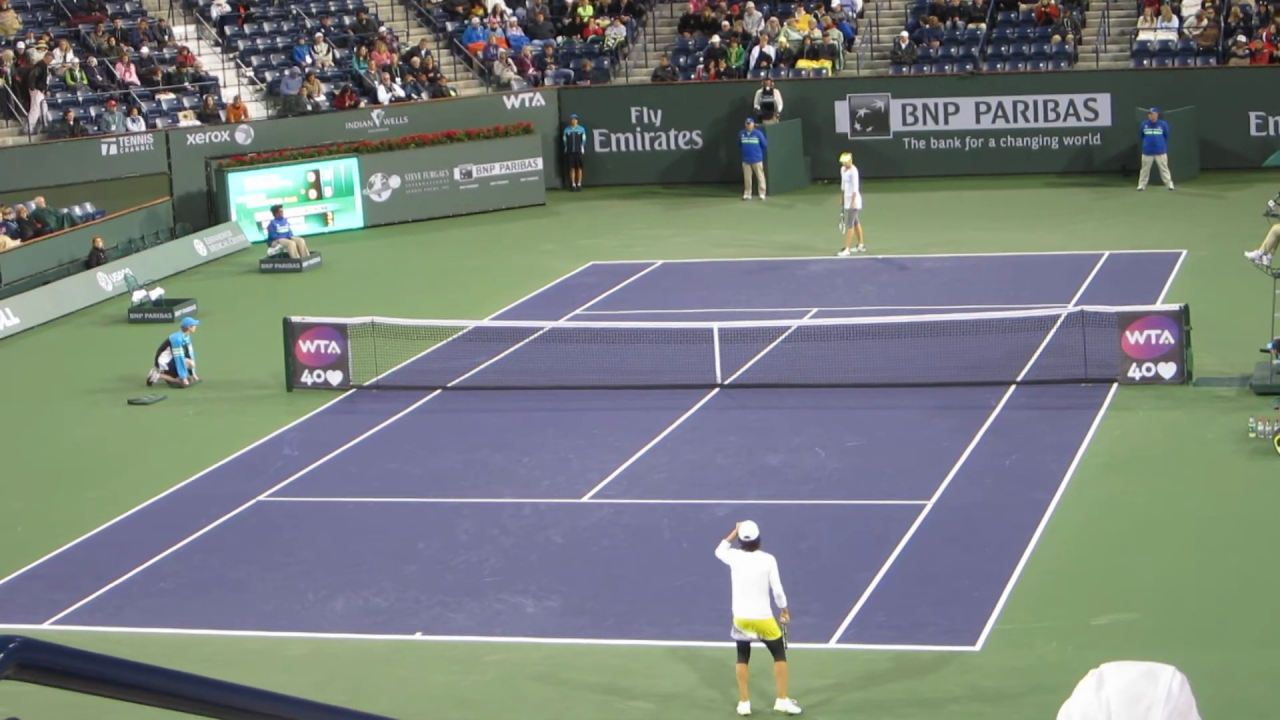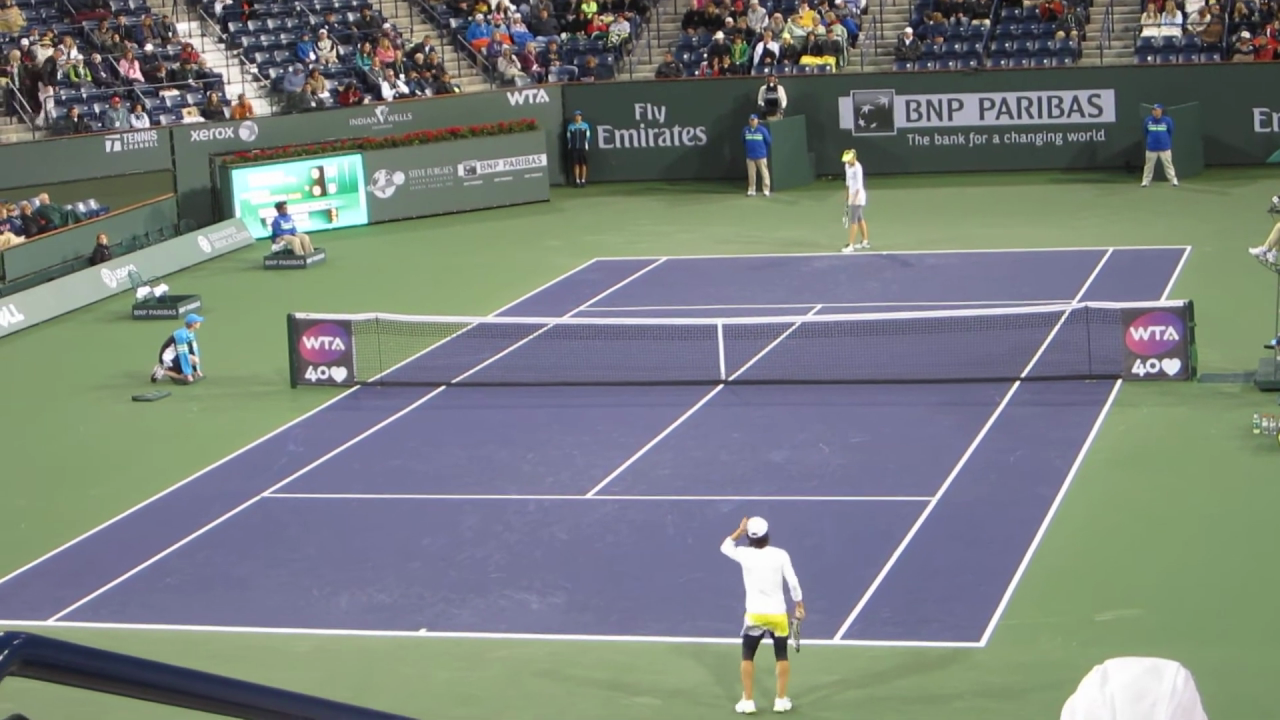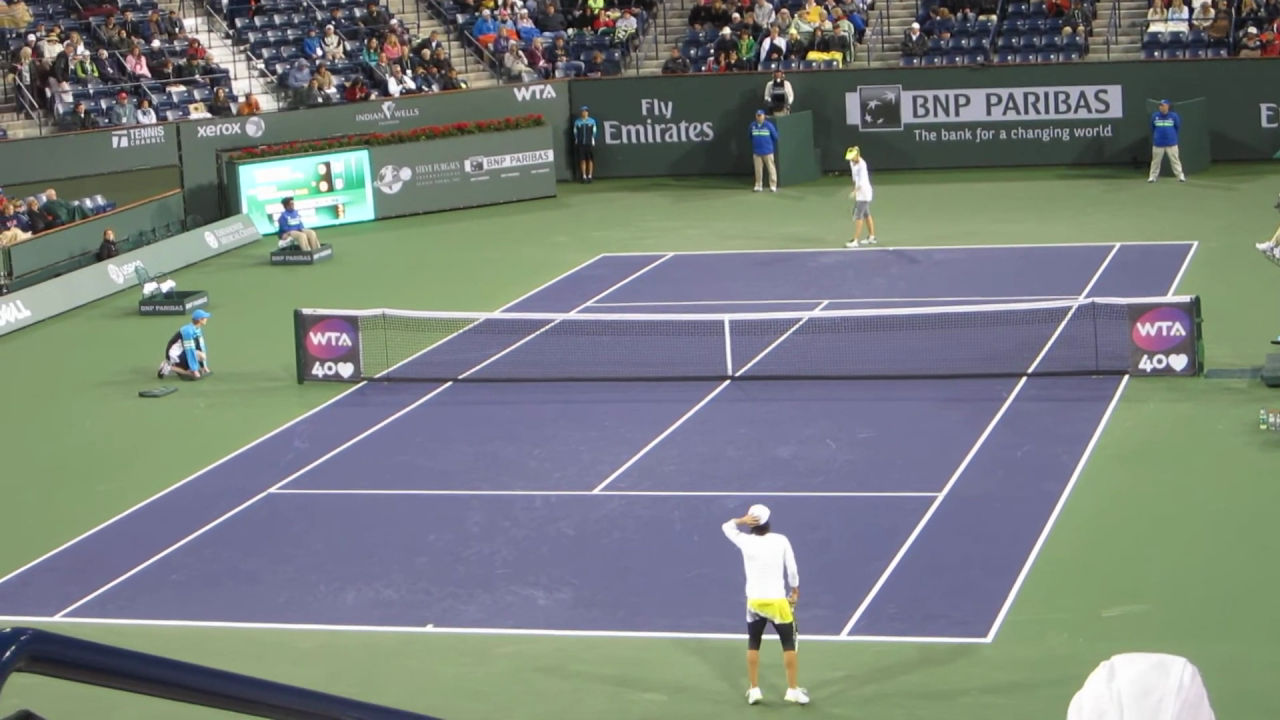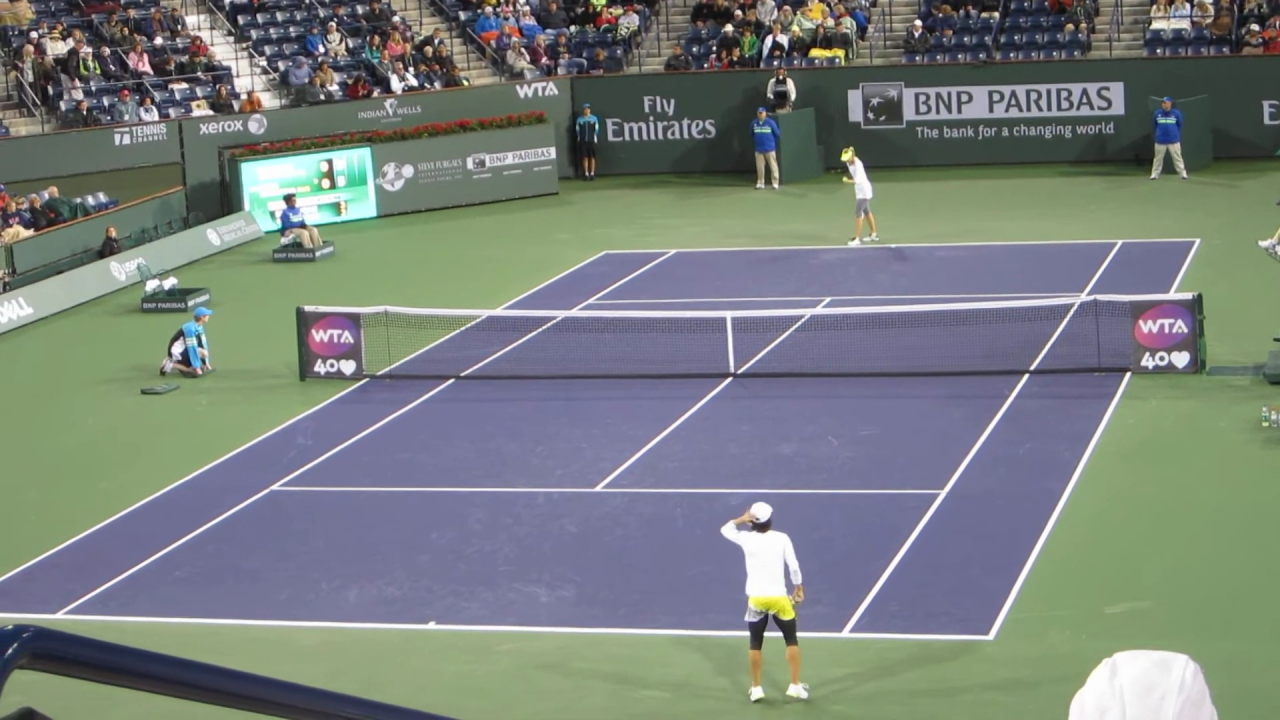
dt=0.3s
person 1, frame 1
left shoulder: (734, 557)
right shoulder: (768, 560)
left elbow: (719, 551)
right elbow: (778, 590)
left wrist: (735, 533)
right wrist: (785, 612)
left hip: (741, 618)
right hip: (763, 619)
left knee: (742, 657)
right knee: (779, 655)
left ankle: (744, 703)
right ankle: (783, 700)
person 1, frame 2
left shoulder: (744, 554)
right shoulder: (780, 555)
left elbow: (725, 547)
right elbow: (793, 583)
left wrist: (739, 531)
right wrist: (799, 605)
left hip: (754, 614)
right hip: (777, 615)
left knee: (747, 655)
right knee: (781, 655)
left ankle: (747, 701)
right ankle: (781, 699)
person 1, frame 3
left shoulder: (745, 541)
right shoulder: (781, 541)
left elbow: (726, 526)
right elbow: (792, 570)
left wrist: (742, 520)
right wrist: (795, 591)
left hip: (755, 601)
right hip: (777, 601)
left knee: (753, 645)
right knee: (789, 644)
left ankle: (754, 689)
right ankle: (793, 689)
person 1, frame 4
left shoulder: (746, 538)
right shoulder: (782, 538)
left elbow: (725, 529)
right elbow: (794, 567)
left wrist: (741, 519)
right wrist: (799, 589)
left hip: (756, 599)
right hip: (779, 598)
left knee: (755, 643)
right knee: (791, 640)
left ankle: (756, 687)
right ankle: (795, 685)
